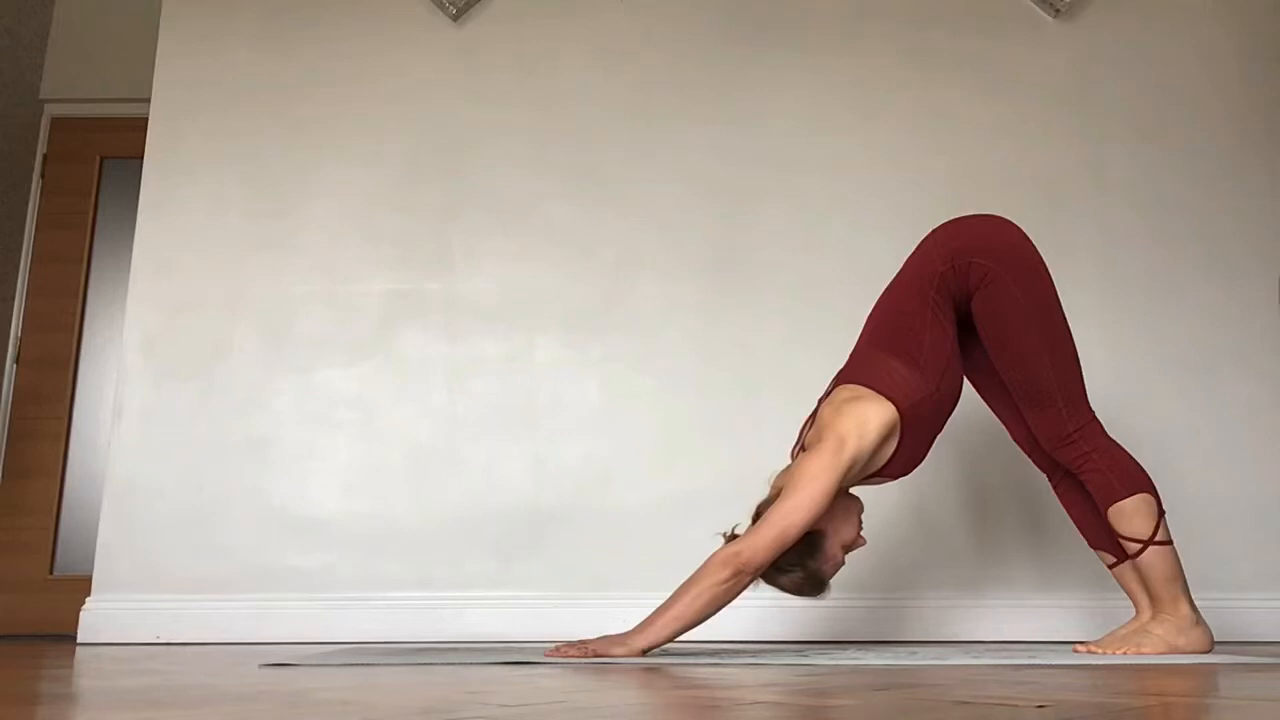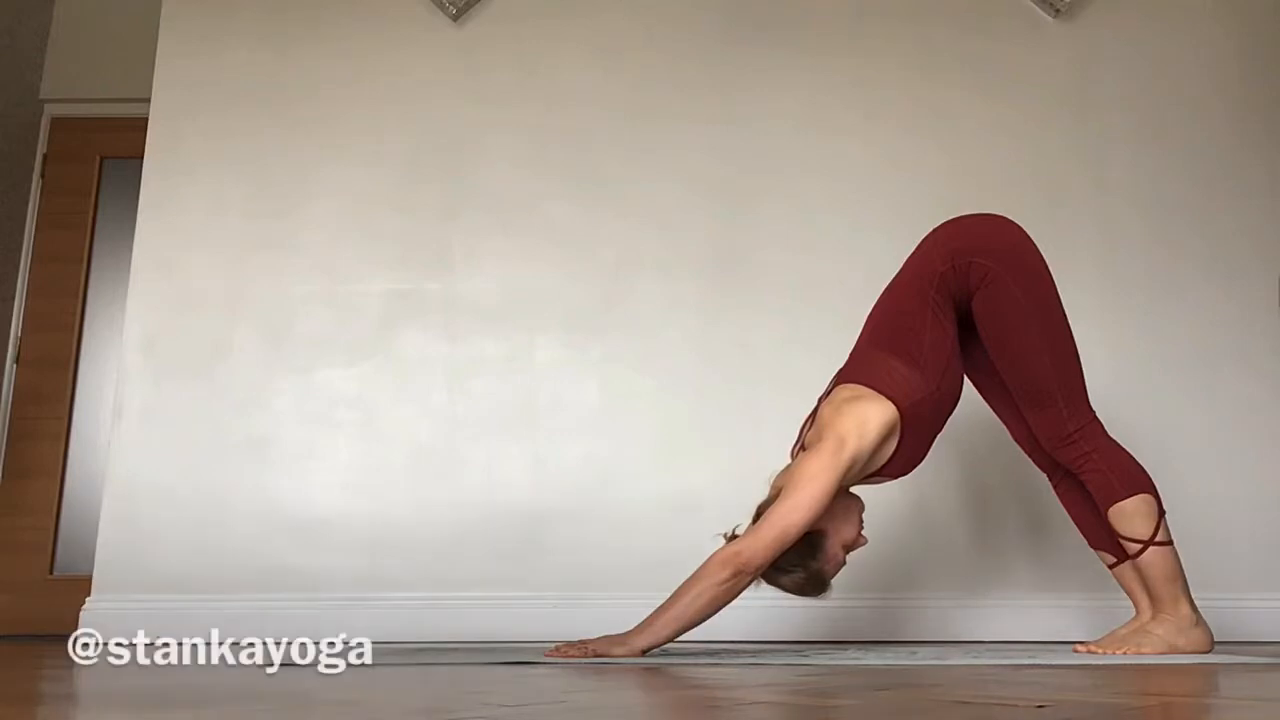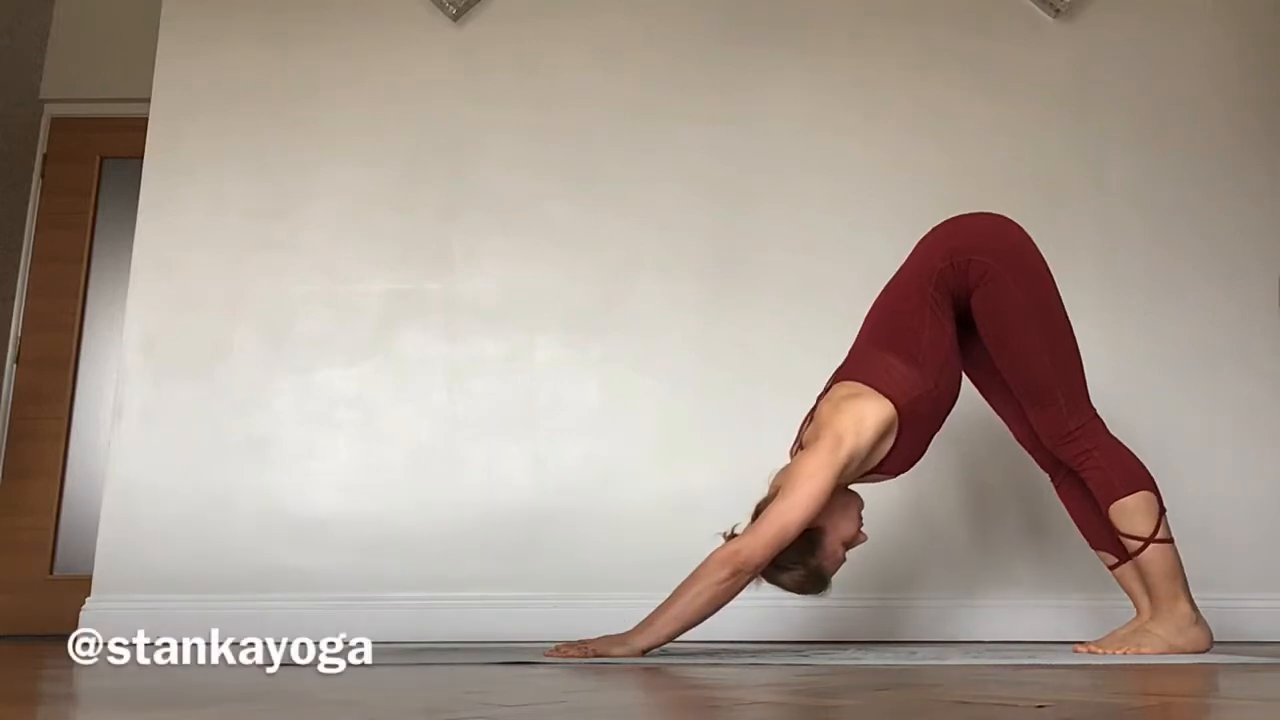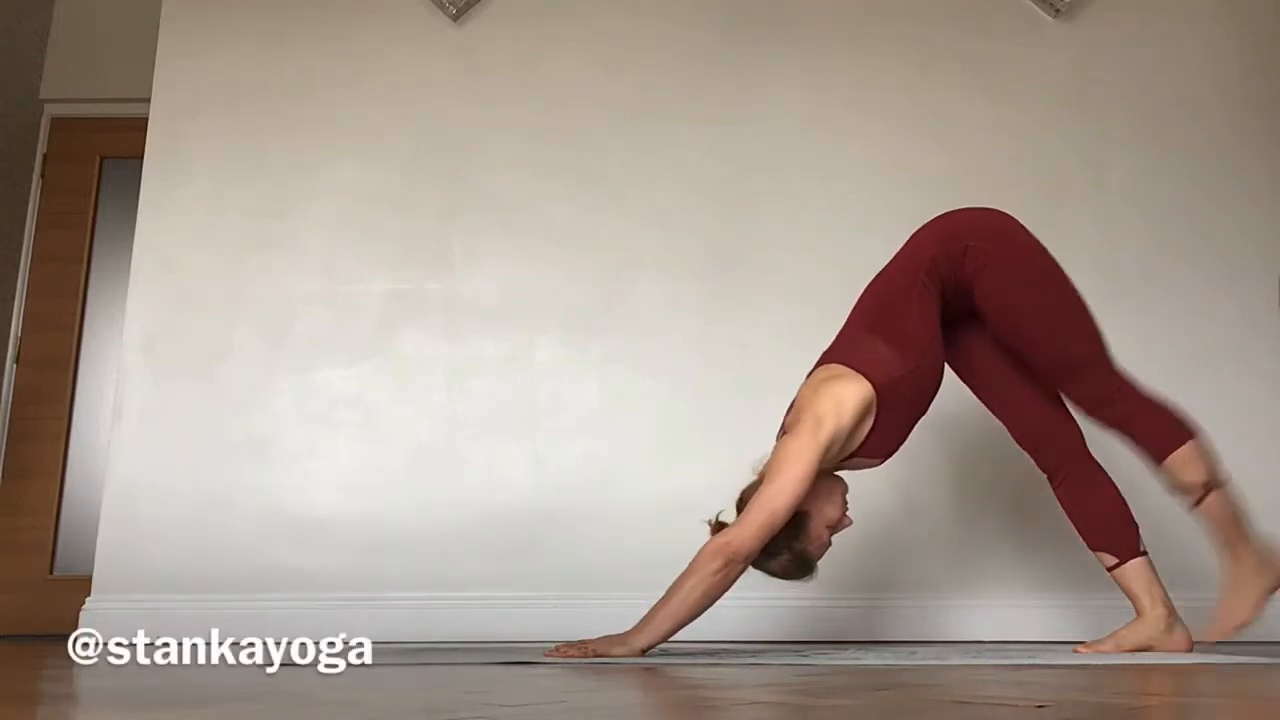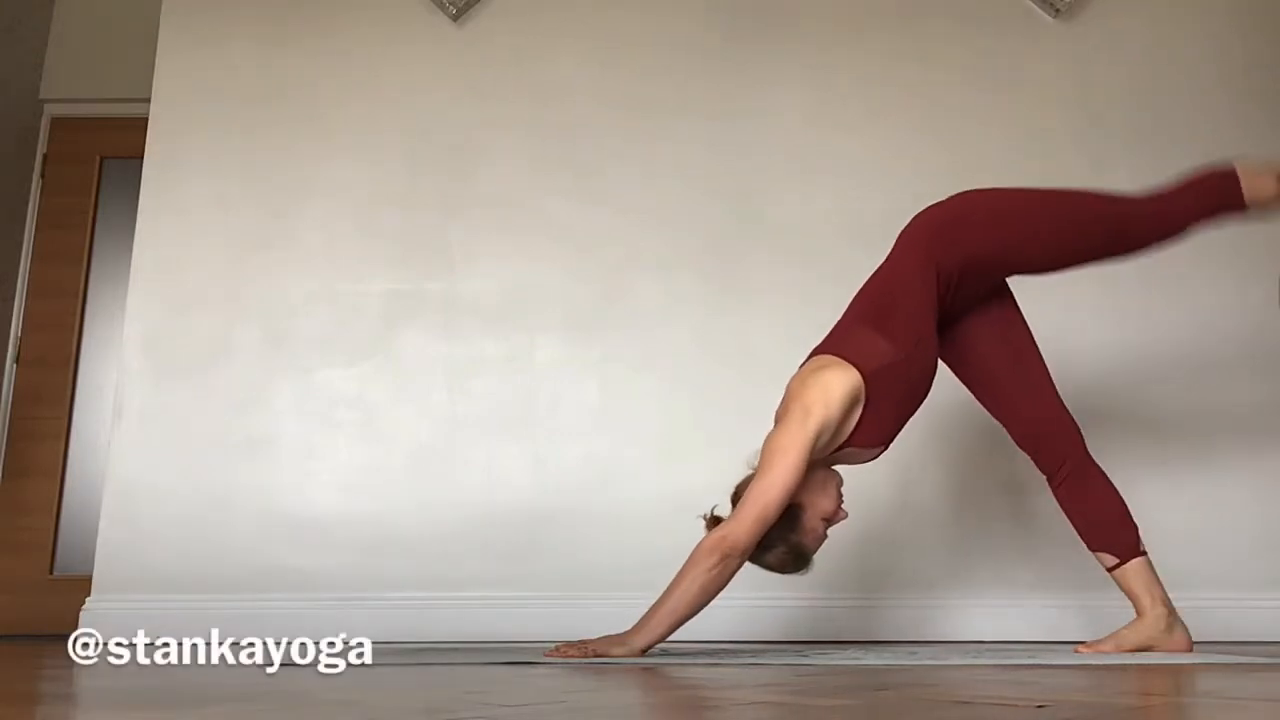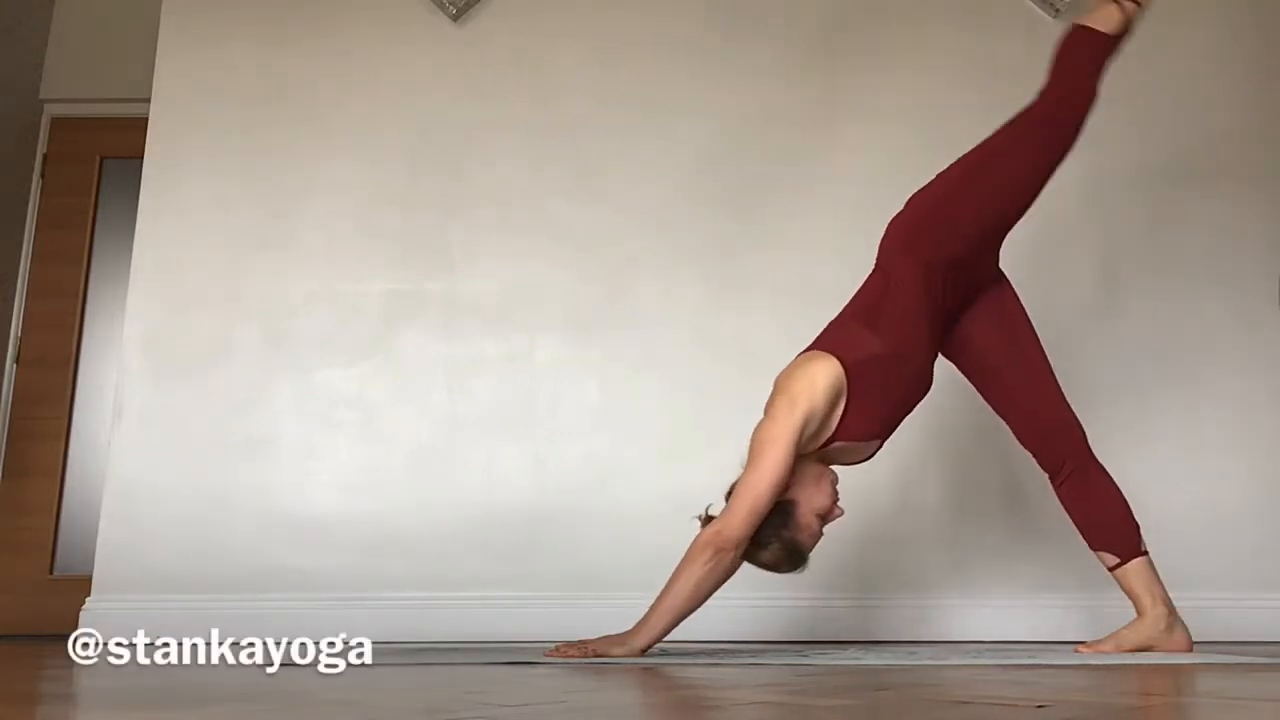
dt=0.4s
person 1, frame 1
left shoulder: (833, 456)
right shoulder: (819, 470)
left elbow: (738, 560)
right elbow: (741, 561)
left wrist: (633, 641)
right wrist: (637, 640)
left hip: (977, 259)
right hip: (959, 293)
left knee: (1070, 435)
right knee: (1054, 454)
left ankle: (1179, 616)
right ankle: (1152, 613)
person 1, frame 2
left shoulder: (833, 455)
right shoulder: (819, 465)
left elbow: (739, 560)
right elbow: (741, 562)
left wrist: (634, 640)
right wrist: (637, 638)
left hip: (977, 258)
right hip: (959, 289)
left knee: (1071, 436)
right knee: (1053, 452)
left ankle: (1179, 616)
right ankle: (1152, 614)
person 1, frame 3
left shoulder: (831, 453)
right shoulder: (818, 464)
left elbow: (738, 559)
right elbow: (740, 560)
left wrist: (635, 639)
right wrist: (637, 639)
left hip: (976, 258)
right hip: (959, 290)
left knee: (1071, 431)
right knee: (1055, 449)
left ankle: (1179, 613)
right ankle: (1153, 612)
person 1, frame 4
left shoulder: (812, 441)
right shoulder: (805, 457)
left elbow: (729, 550)
right elbow: (734, 550)
left wrist: (636, 639)
right wrist: (636, 639)
left hip: (968, 252)
right hip: (953, 295)
left knee: (1099, 386)
right knee: (1054, 448)
right ankle: (1158, 618)
person 1, frame 5
left shoulder: (804, 429)
right shoulder: (807, 443)
left elbow: (725, 543)
right elbow: (729, 546)
left wrist: (635, 639)
right wrist: (636, 640)
left hip: (956, 245)
right hip: (951, 294)
left knee: (1146, 220)
right knee: (1057, 450)
right ankle: (1158, 617)
person 1, frame 6
left shoulder: (796, 418)
left elbow: (719, 539)
right elbow: (727, 547)
left wrist: (637, 639)
left hip: (937, 253)
right hip: (946, 289)
left knee: (1054, 114)
right knee: (1058, 443)
right ankle: (1157, 617)
